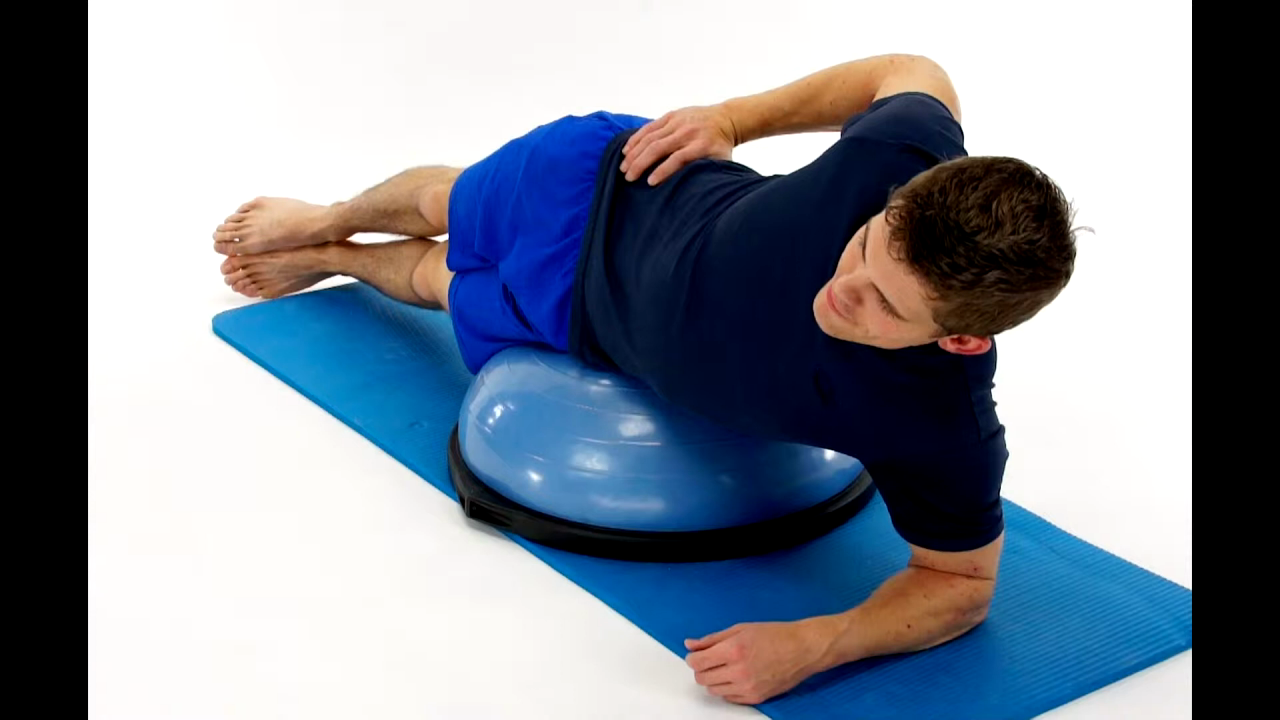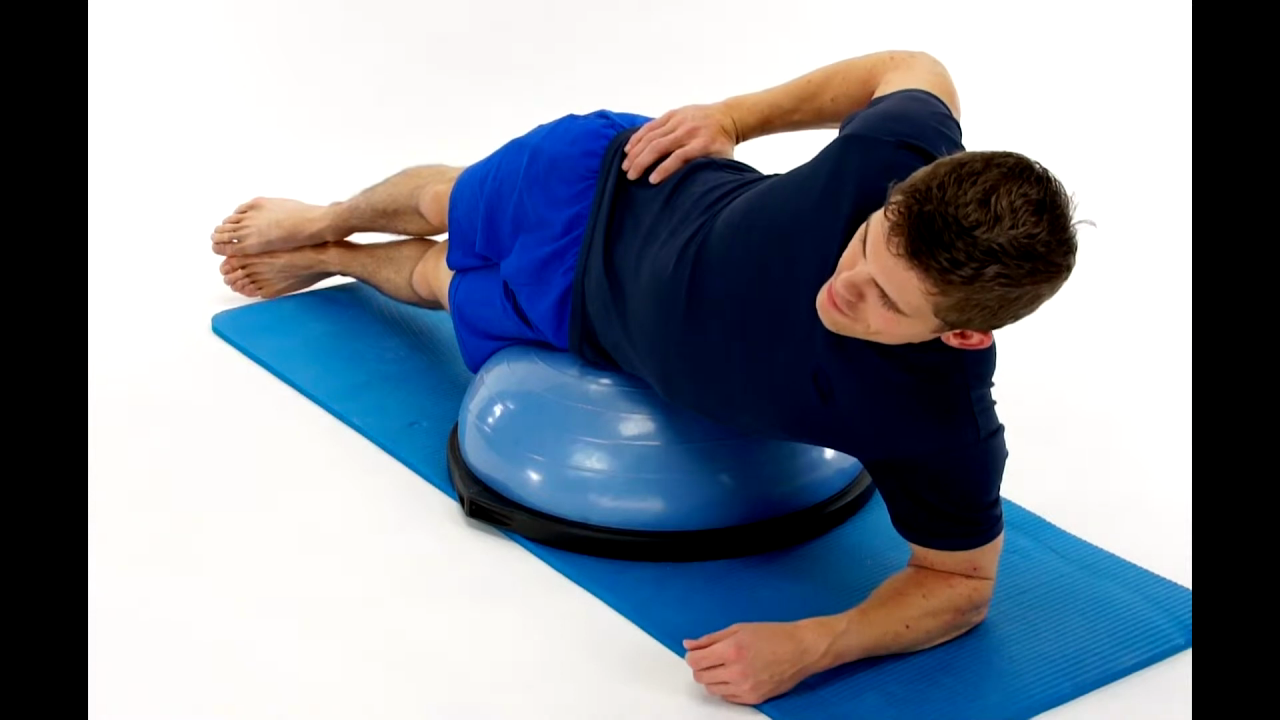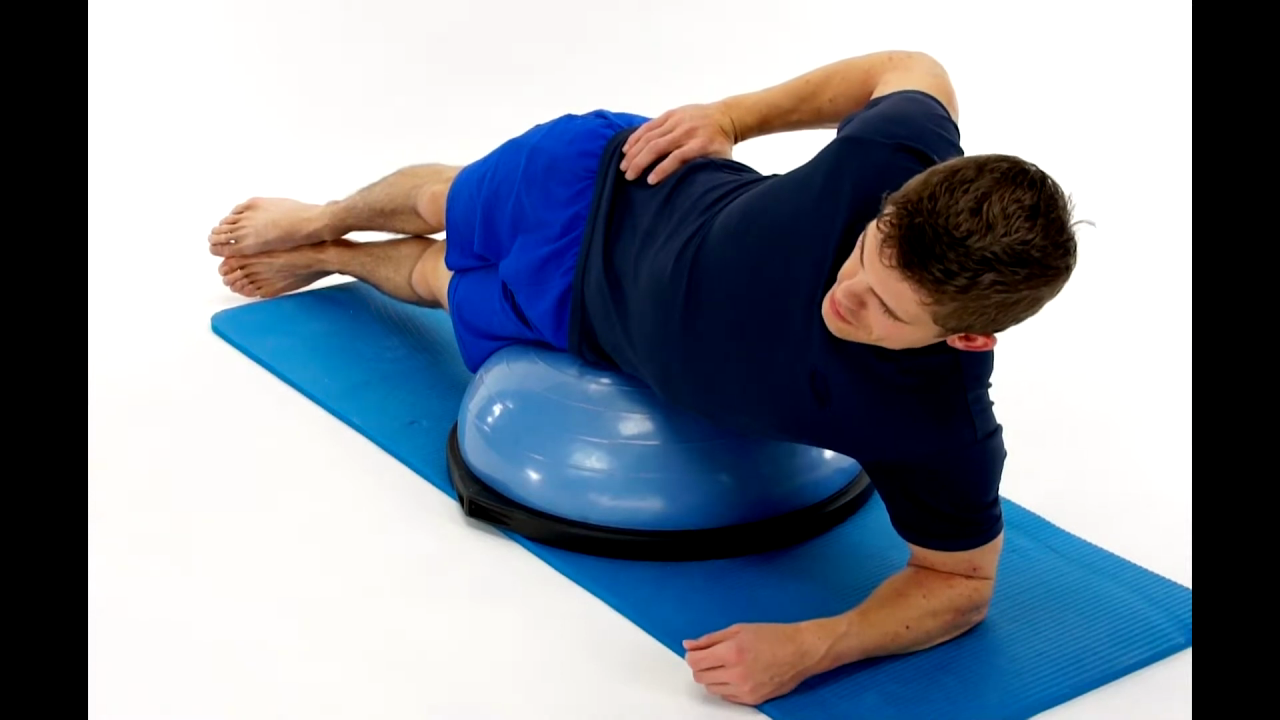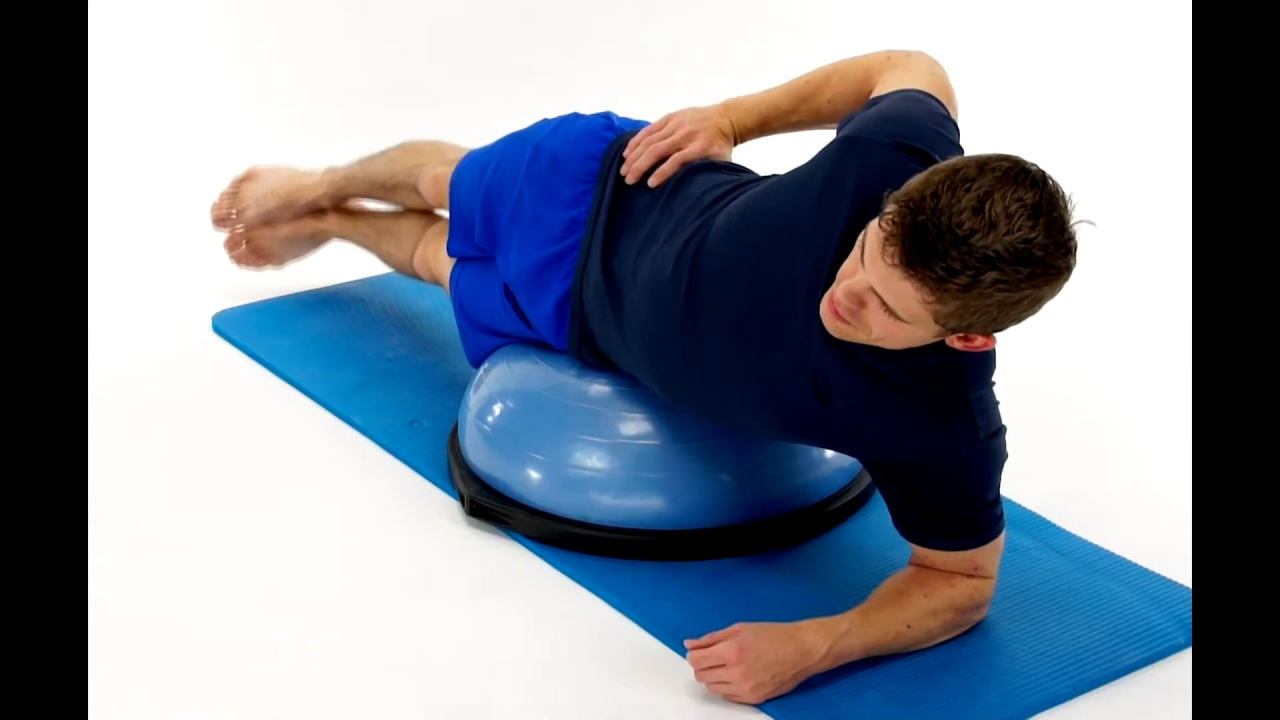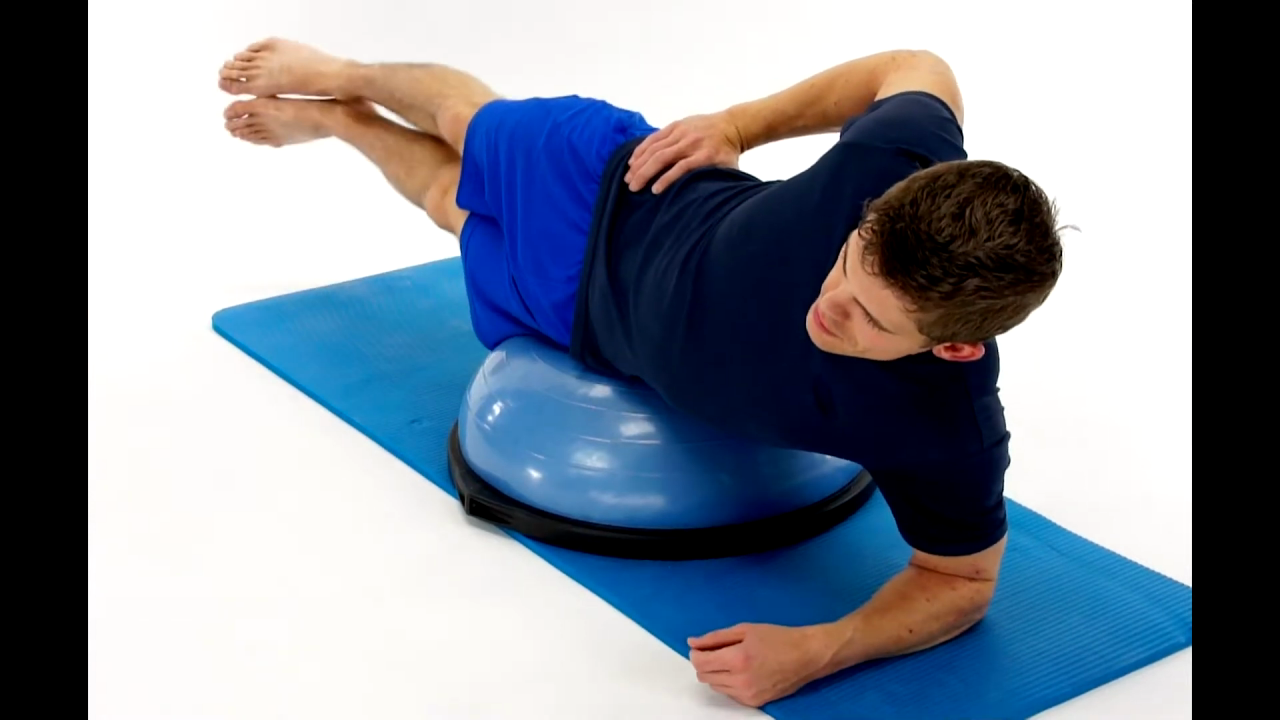
dt=1s
person 1, frame 1
left shoulder: (944, 433)
right shoulder: (908, 159)
left elbow: (962, 581)
right elbow: (914, 72)
left wrist: (810, 644)
right wrist: (733, 118)
right hip: (595, 177)
left knee: (442, 282)
right knee: (444, 204)
left ankle: (333, 258)
right ankle: (321, 219)
person 1, frame 2
left shoulder: (945, 431)
right shoulder: (905, 152)
left elbow: (962, 582)
right elbow: (915, 68)
left wrist: (810, 645)
right wrist: (735, 115)
left knee: (443, 282)
right knee: (445, 204)
left ankle: (328, 262)
right ankle: (321, 222)
person 1, frame 3
left shoulder: (945, 435)
right shoulder: (903, 156)
left elbow: (962, 582)
right elbow: (913, 68)
left wrist: (810, 646)
right wrist: (731, 116)
right hip: (593, 177)
left knee: (442, 281)
right knee: (443, 202)
left ankle: (326, 261)
right ankle: (318, 221)
person 1, frame 4
left shoulder: (947, 434)
right shoulder: (902, 156)
left elbow: (963, 579)
right elbow: (912, 68)
left wrist: (811, 645)
right wrist: (731, 118)
right hip: (590, 178)
left knee: (447, 261)
right knee: (442, 179)
left ankle: (332, 223)
right ankle: (323, 195)
person 1, frame 5
left shoulder: (951, 438)
right shoulder: (904, 160)
left elbow: (962, 580)
right elbow: (918, 68)
left wrist: (814, 650)
right wrist: (739, 123)
right hip: (593, 176)
left knee: (451, 196)
right knee: (459, 117)
left ankle: (339, 119)
right ankle: (337, 85)
